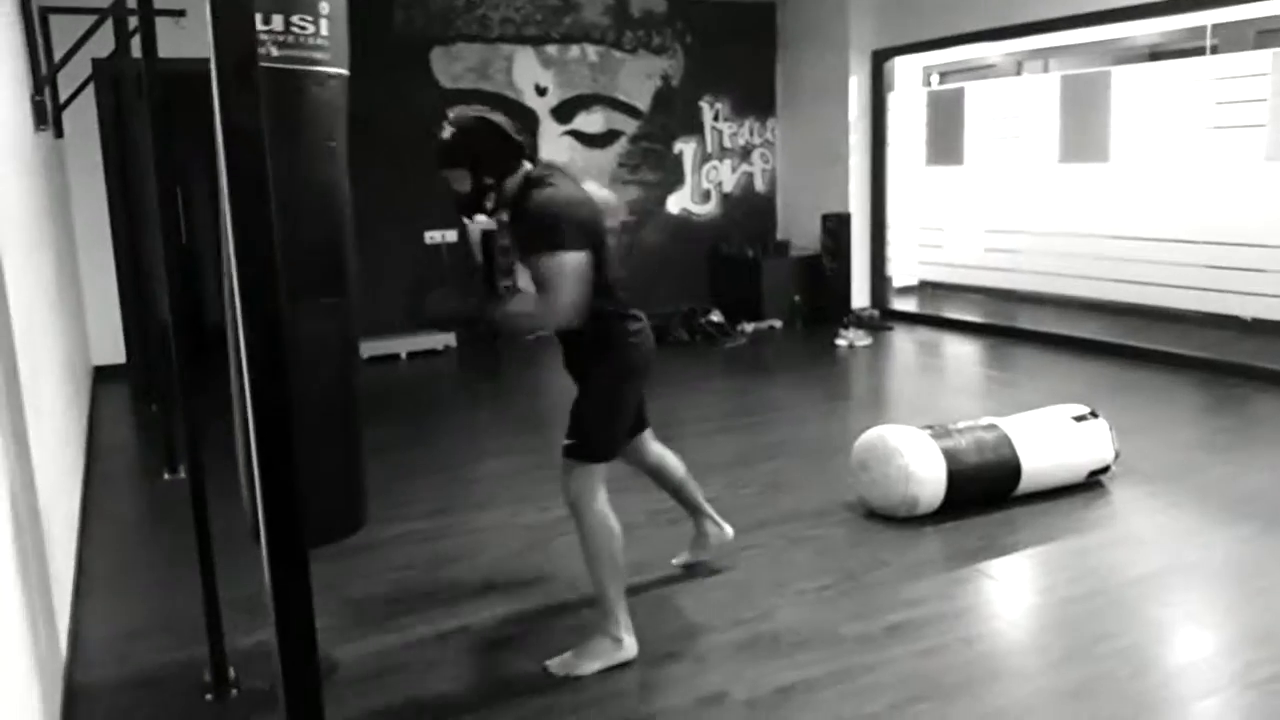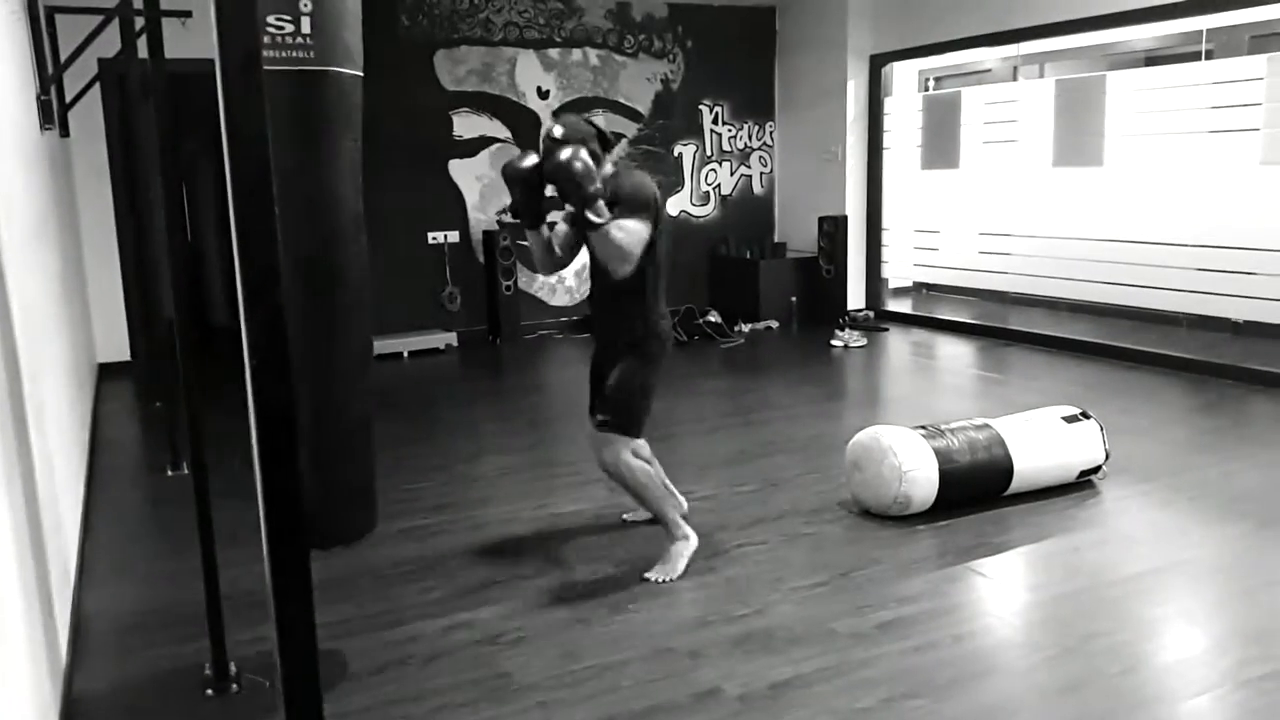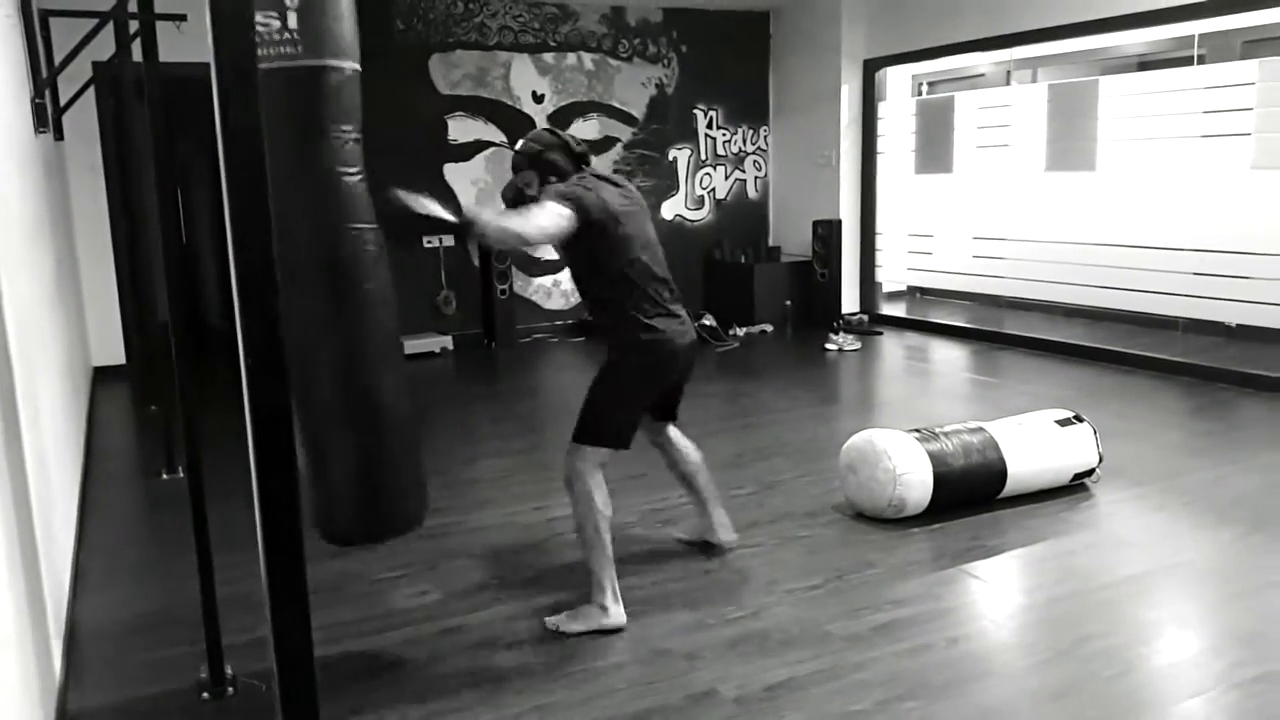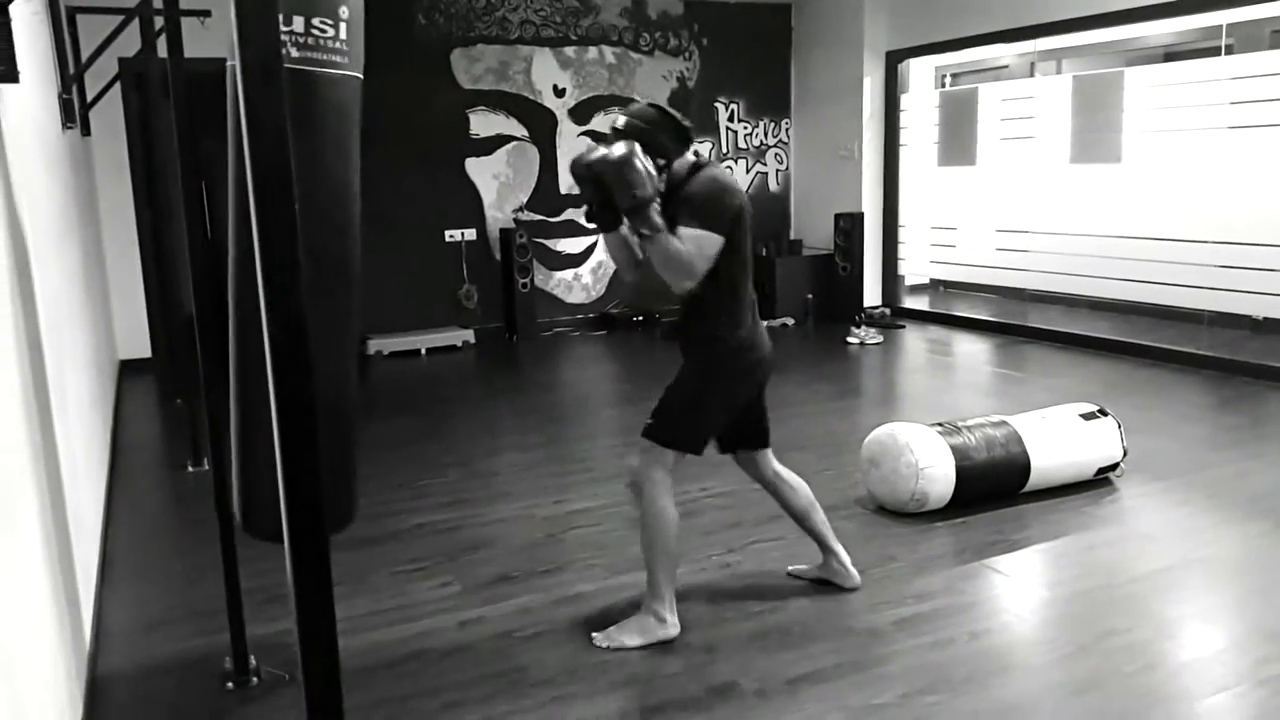
dt=0.7s
person 1, frame 1
left shoulder: (551, 208)
right shoulder: (537, 184)
left elbow: (559, 311)
left wrist: (490, 313)
left hip: (609, 350)
right hip: (615, 341)
left knee: (581, 486)
right knee: (637, 446)
left ankle: (616, 635)
right ankle: (709, 527)
person 1, frame 2
left shoulder: (634, 189)
right shoulder: (585, 199)
left elbow: (620, 262)
right elbow: (549, 264)
left wrist: (592, 205)
right wrist: (530, 214)
left hip: (639, 335)
right hip: (609, 332)
left knee: (613, 454)
right knee: (612, 432)
left ankle: (679, 535)
right ankle: (667, 498)
person 1, frame 3
left shoulder: (572, 195)
right shoulder: (618, 191)
left elbow: (524, 234)
left wrist: (462, 220)
right wrist: (523, 205)
left hip: (642, 347)
right hip: (677, 336)
left knee: (582, 469)
right knee: (661, 429)
left ankle: (606, 603)
right ankle: (713, 523)
person 1, frame 4
left shoulder: (710, 190)
right shoulder: (679, 191)
left elbow: (682, 279)
right elbow: (632, 269)
left wrist: (645, 211)
right wrist: (606, 212)
left hip: (724, 354)
right hip: (745, 351)
left knee: (648, 469)
right knee: (762, 465)
left ankle: (660, 612)
right ankle: (837, 561)
